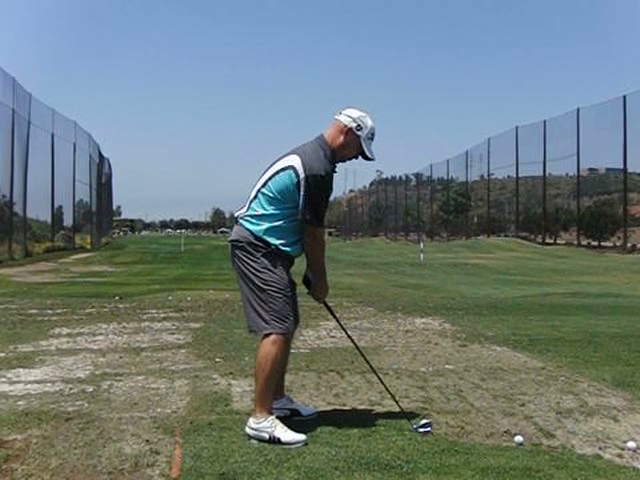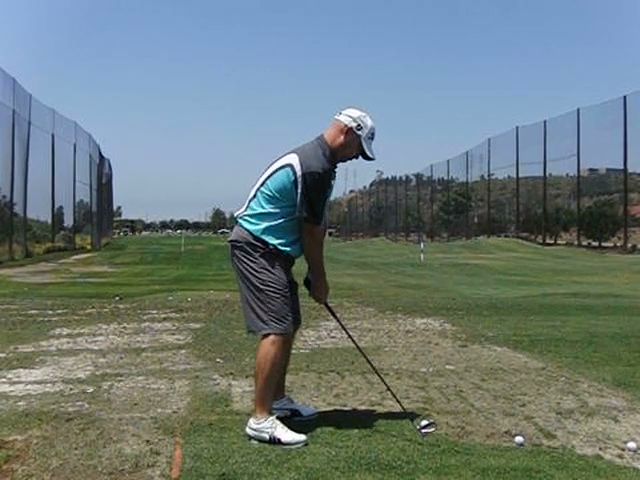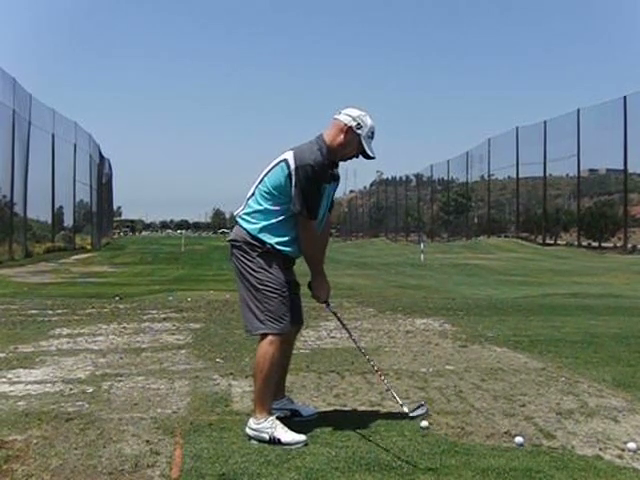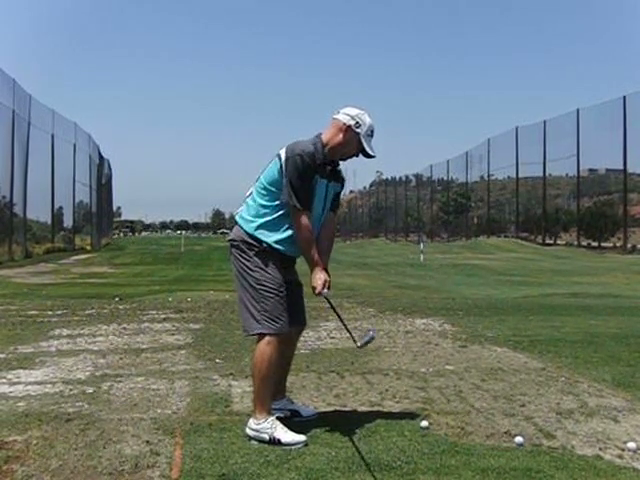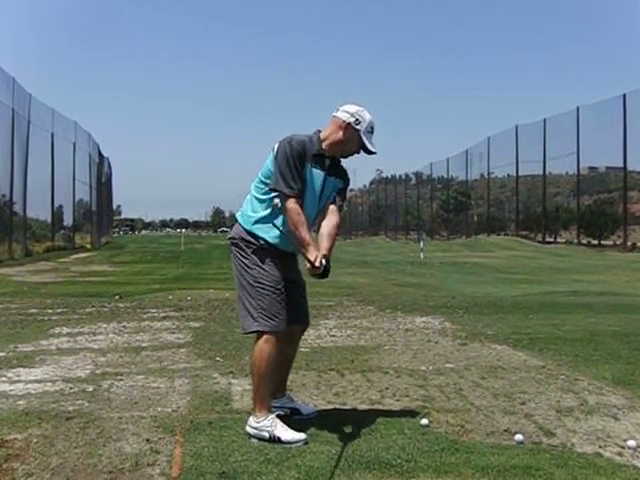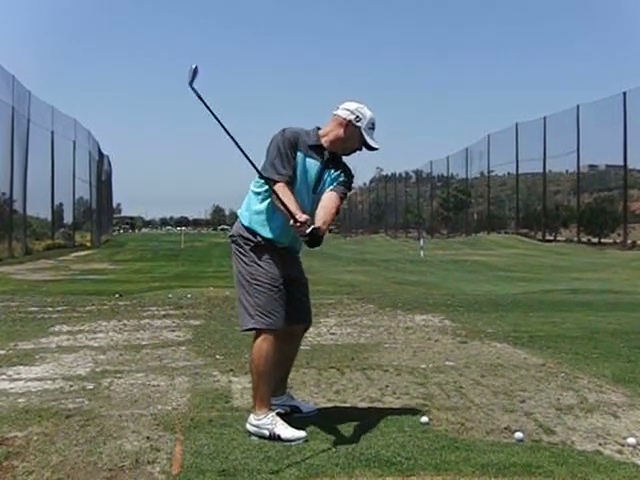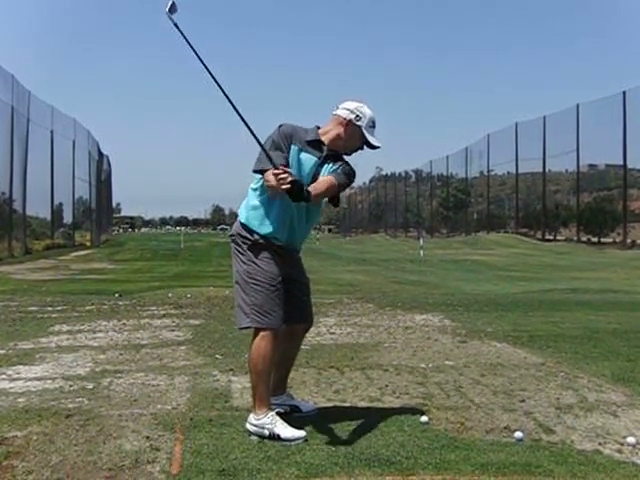
dt=0.7s
person 1, frame 1
left shoulder: (313, 157)
right shoulder: (316, 169)
left elbow: (312, 230)
right elbow: (313, 234)
left wrist: (313, 272)
right wrist: (320, 279)
left hip: (267, 248)
right hip: (257, 248)
left knee: (286, 325)
right knee: (277, 329)
left ankle: (277, 399)
right ankle: (261, 419)
person 1, frame 2
left shoulder: (318, 160)
right shoulder: (314, 167)
left elbow: (317, 227)
right elbow: (310, 232)
left wrist: (315, 274)
right wrist: (319, 279)
left hip: (271, 250)
right hip: (257, 248)
left knee: (288, 326)
right knee: (276, 330)
left ankle: (278, 400)
right ankle: (261, 419)
person 1, frame 3
left shoulder: (329, 170)
right shoulder: (308, 163)
left elbow: (322, 225)
right elbow: (306, 228)
left wrist: (318, 274)
right wrist: (318, 276)
left hip: (277, 252)
right hip: (255, 247)
left knee: (290, 327)
right knee: (274, 330)
left ankle: (277, 400)
right ankle: (260, 419)
person 1, frame 4
left shoulder: (335, 176)
right shoulder: (301, 156)
left elbow: (327, 224)
right elbow: (300, 219)
left wrist: (322, 268)
right wrist: (316, 267)
left hip: (281, 253)
right hip: (255, 247)
left knee: (292, 328)
right knee: (272, 331)
left ankle: (278, 400)
right ankle: (260, 419)
person 1, frame 5
left shoulder: (339, 175)
right shoulder: (294, 147)
left elbow: (331, 215)
right elbow: (289, 204)
left wrist: (323, 253)
right wrist: (310, 249)
left hip: (284, 251)
right hip: (255, 244)
left knee: (294, 326)
right knee: (270, 328)
left ankle: (278, 398)
right ankle: (260, 417)
person 1, frame 6
left shoulder: (341, 173)
right shoulder: (290, 139)
left elbow: (330, 201)
right elbow: (279, 186)
left wrist: (318, 227)
right wrist: (298, 216)
left hip: (288, 249)
right hip: (256, 241)
left knee: (296, 324)
right knee: (269, 326)
left ankle: (278, 396)
right ankle: (261, 415)
person 1, frame 7
left shoulder: (342, 168)
right shoulder: (288, 135)
left elbow: (327, 186)
right elbow: (270, 180)
left wrist: (305, 191)
right wrist: (286, 185)
left hip: (288, 248)
right hip: (256, 240)
left knee: (298, 323)
right knee: (268, 326)
left ankle: (278, 395)
right ankle: (260, 414)
